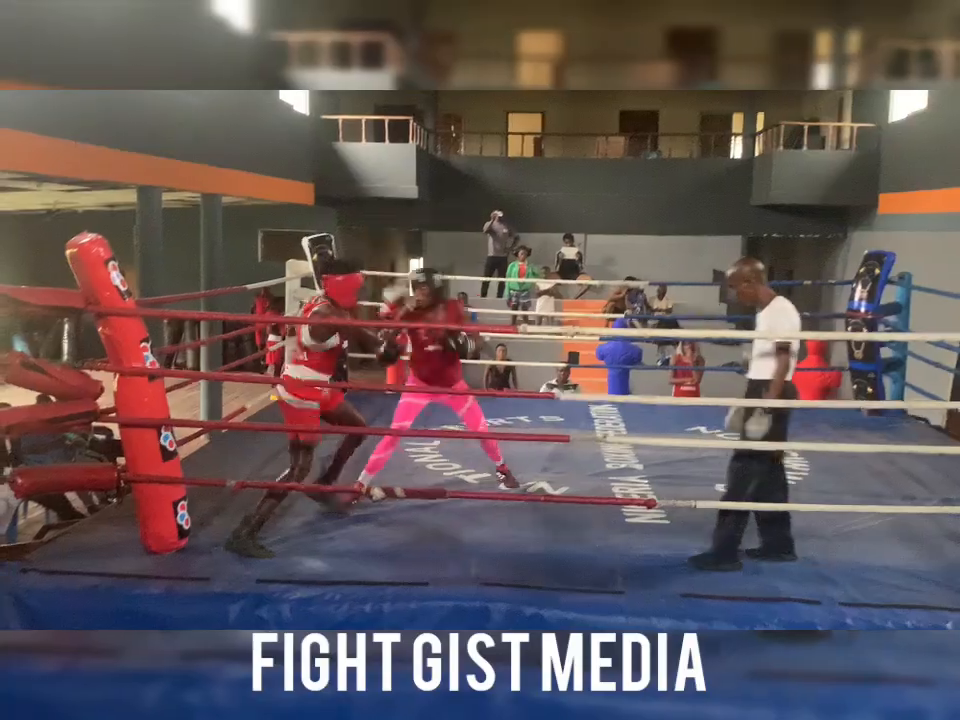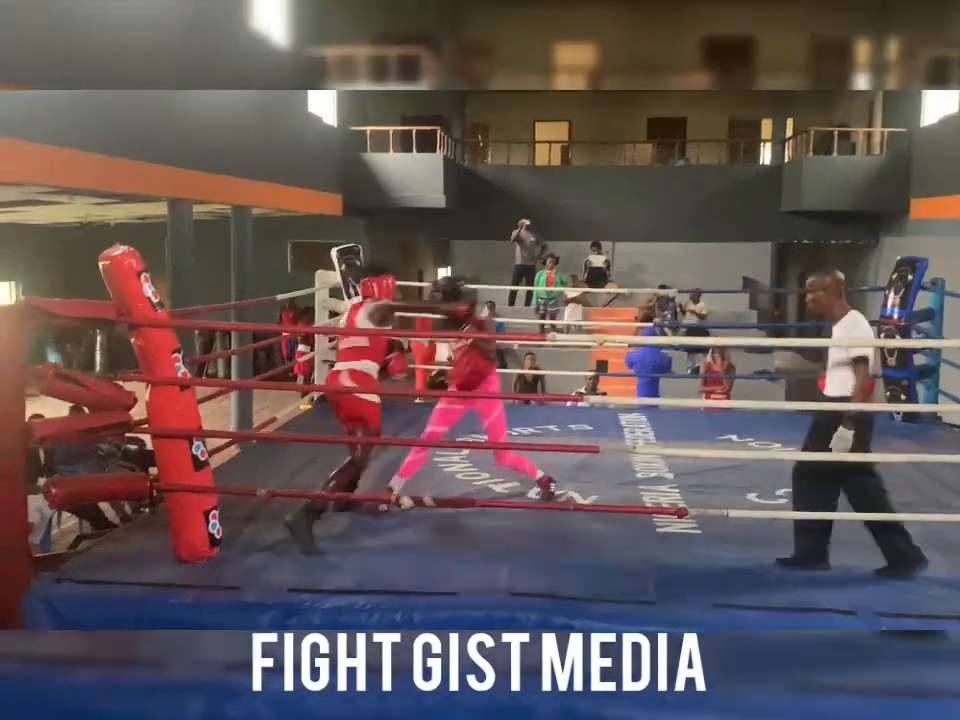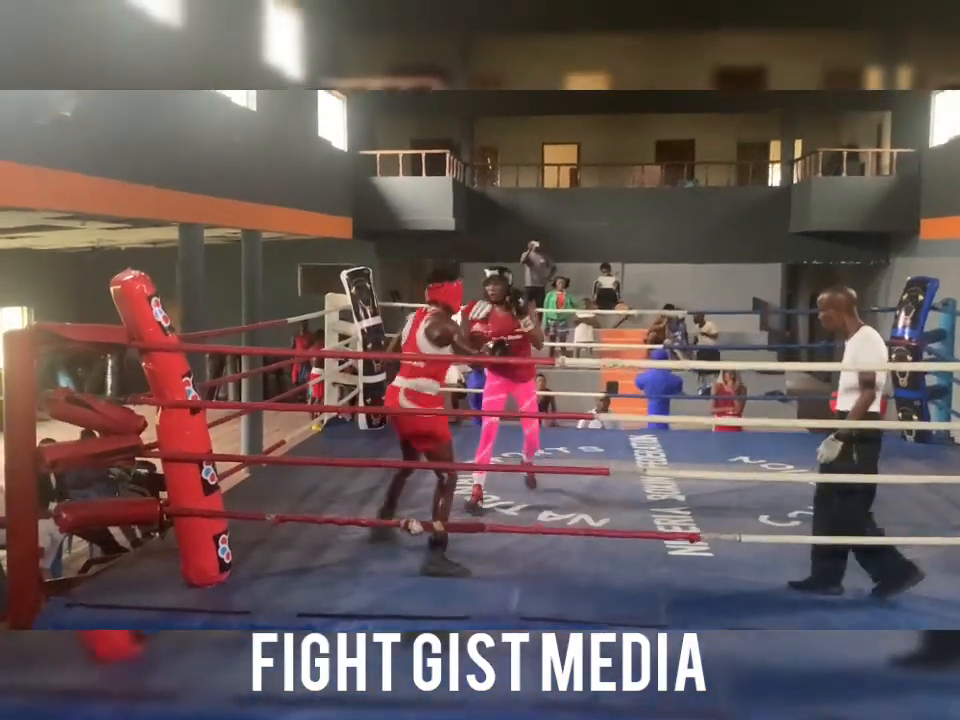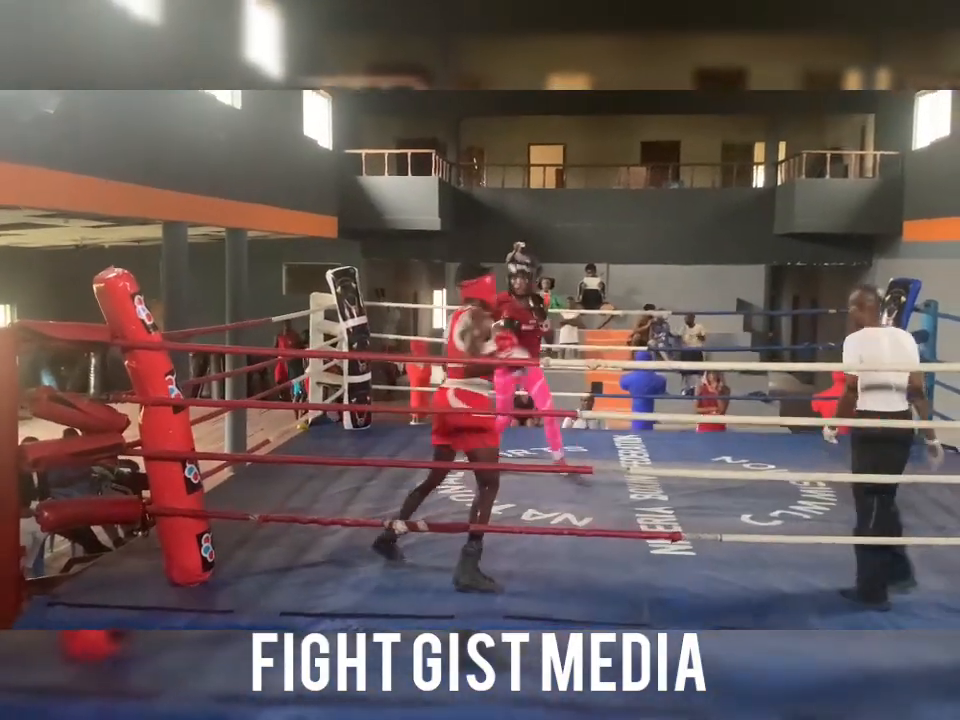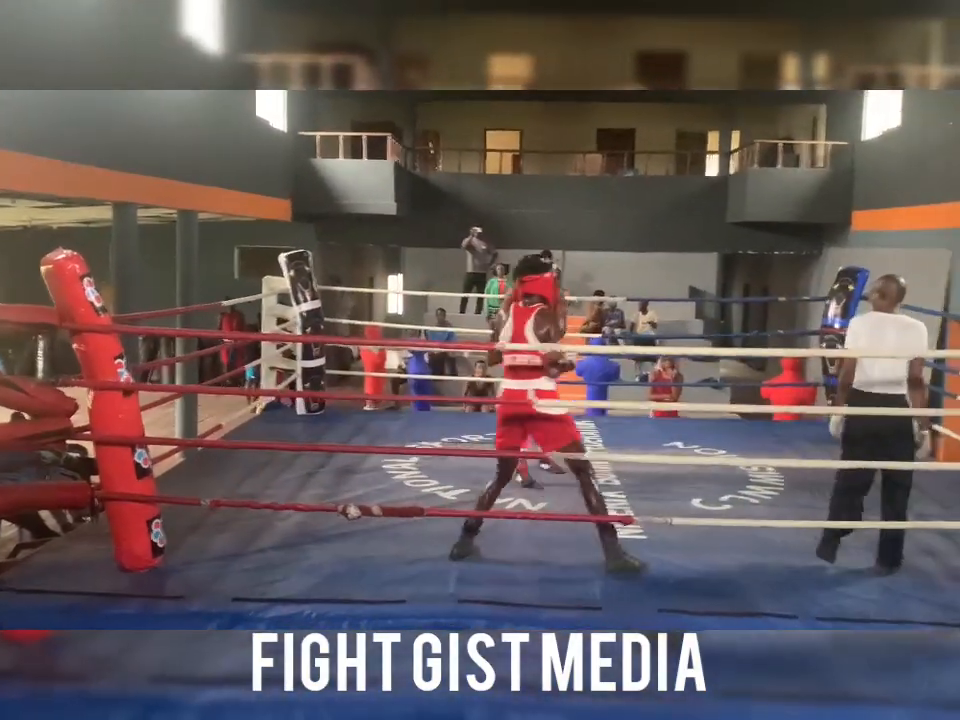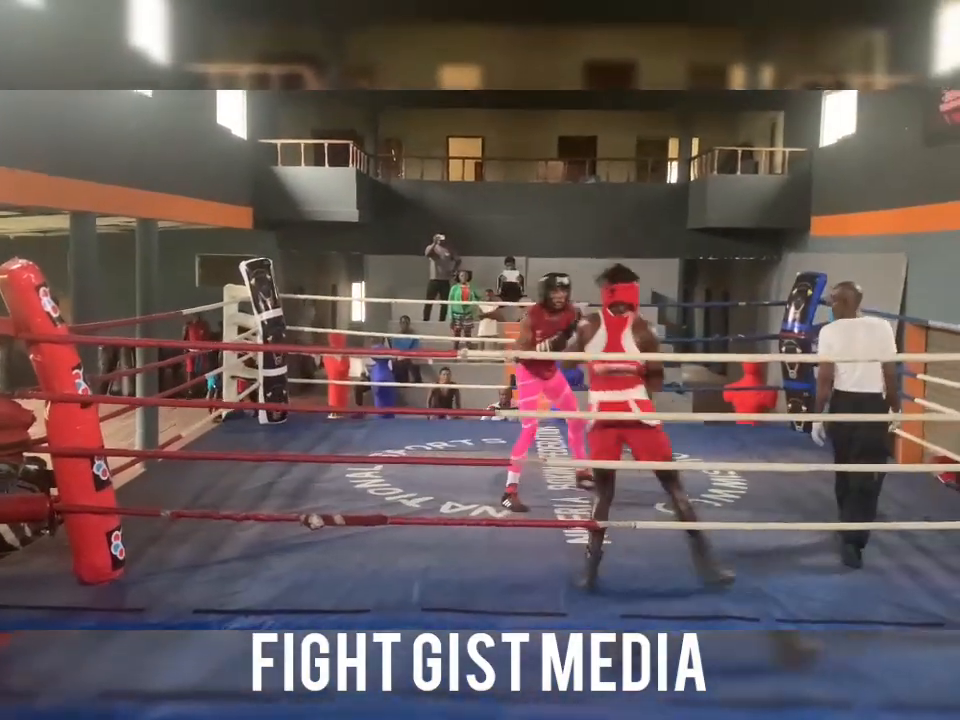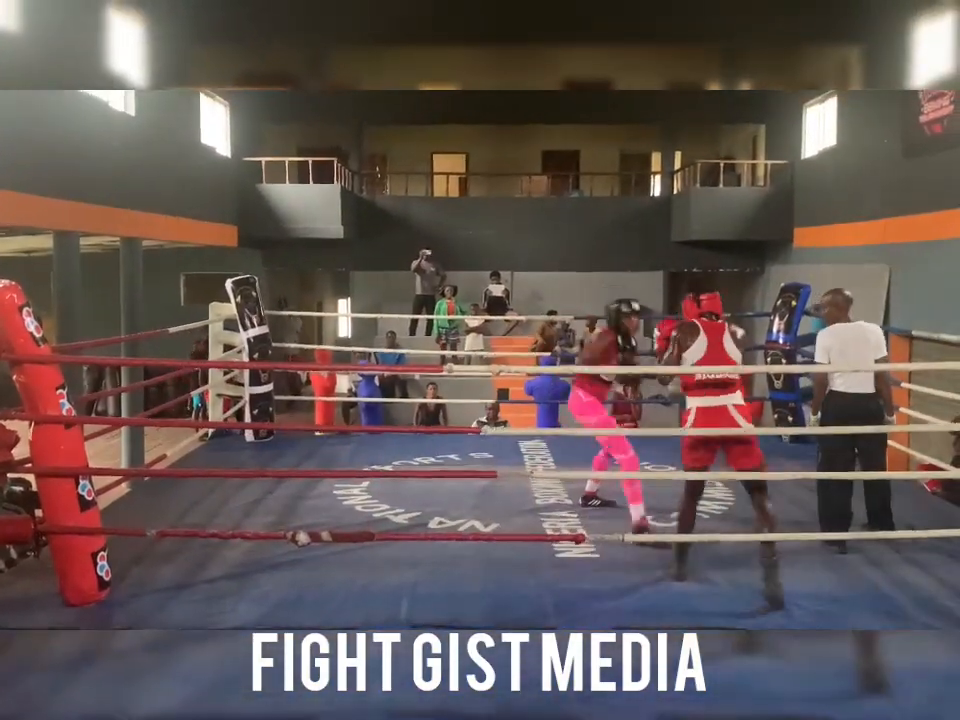
dt=0.5s
person 1, frame 1
left shoulder: (316, 303)
right shoulder: (330, 316)
right elbow: (370, 343)
left hip: (318, 388)
right hip: (301, 393)
left knee: (358, 428)
right knee: (298, 469)
left ankle: (324, 484)
right ankle: (244, 534)
person 1, frame 2
left shoulder: (351, 312)
right shoulder: (379, 307)
right elbow: (413, 305)
left wrist: (387, 360)
left hip: (338, 381)
right hip: (357, 385)
left knee: (370, 438)
right knee: (359, 459)
left ankle: (345, 493)
right ankle: (304, 519)
person 1, frame 3
left shoulder: (414, 318)
right shoulder: (444, 324)
left elbow: (390, 354)
right elbow: (474, 359)
left hip: (396, 397)
right hip: (421, 404)
left knee: (410, 464)
right knee: (447, 477)
left ankle: (383, 523)
right ankle: (436, 555)
person 1, frame 4
left shoulder: (458, 316)
right shoulder: (479, 318)
right elbow: (475, 365)
right wrist: (499, 357)
left hip: (447, 397)
right hip: (469, 400)
left knee: (435, 476)
right knee: (488, 483)
left ankle: (389, 534)
right ankle: (468, 568)
person 1, frame 5
left shoulder: (506, 314)
right shoulder: (548, 317)
left elbow: (497, 358)
right elbow: (554, 366)
right wrist: (567, 360)
left hip: (510, 399)
right hip: (541, 402)
left knee: (502, 475)
right knee: (584, 474)
left ankle: (464, 541)
right ankle: (613, 553)
person 1, frame 6
left shoulder: (590, 323)
right shoulder: (643, 329)
right elbow: (655, 384)
left hip: (601, 414)
right hip: (636, 413)
left knee: (604, 494)
right knee: (674, 488)
left ankle: (591, 570)
right ankle: (706, 564)
person 1, frame 7
left shoulder: (685, 331)
right shoulder: (735, 334)
left elbow: (665, 377)
right elbow: (740, 373)
left wrist: (664, 346)
left hip: (698, 420)
right hip: (734, 419)
left knee: (691, 495)
right knee: (760, 496)
left ankle: (680, 565)
right ankle: (771, 580)
person 2, frame 1
left shoulder: (781, 311)
right shoulder: (766, 311)
left elbow: (782, 365)
left wrist: (764, 411)
right wrist: (744, 406)
left hip: (771, 399)
right hip: (760, 395)
left knee: (744, 473)
right knee: (767, 475)
left ankle: (724, 552)
right ankle: (779, 544)
person 2, frame 2
left shoulder: (855, 325)
right shoulder: (839, 325)
left elbow: (863, 379)
left wrist: (848, 425)
left hip: (848, 412)
right hip: (830, 412)
left knee: (863, 490)
right knee: (808, 476)
left ankle: (905, 556)
right ankle: (811, 553)
person 2, frame 3
left shoulder: (866, 341)
right shoulder: (855, 340)
left elbow: (868, 396)
left wrist: (839, 436)
left hip: (859, 432)
right hip: (847, 429)
left knee: (850, 508)
right knee: (828, 501)
left ankle: (896, 571)
right ankle: (826, 576)
person 2, frame 4
left shoulder: (855, 340)
right shoulder: (905, 339)
left elbow: (849, 393)
right elbow: (918, 391)
left wrist: (832, 425)
right wrist: (930, 437)
left hip: (868, 426)
right hip: (900, 426)
left knee: (868, 504)
right knee: (886, 500)
left ankle: (873, 589)
right ankle: (898, 572)
person 2, frame 5
left shoulder: (859, 323)
right shoulder: (916, 329)
left elbow: (846, 374)
right elbow: (916, 381)
left wrist: (837, 411)
right wrist: (923, 426)
left hip: (861, 406)
right hip: (896, 409)
left knee: (850, 480)
right knee: (896, 487)
left ankle: (831, 540)
right ankle: (888, 559)
person 2, frame 6
left shoulder: (830, 331)
right shoulder: (882, 327)
left elbow: (825, 378)
right elbow: (890, 374)
left wrist: (817, 417)
right wrist: (895, 408)
left hip: (842, 405)
right hip: (872, 406)
left knee: (845, 470)
right knee: (866, 477)
left ankle: (850, 532)
right ankle: (852, 542)
person 2, frame 7
left shoulder: (826, 335)
right shoulder: (873, 331)
left elbow: (820, 380)
right elbow: (883, 376)
left wrist: (814, 412)
right wrist: (890, 411)
left hip: (837, 405)
right hip: (869, 405)
left knee: (833, 473)
right knee: (875, 470)
left ankle: (836, 535)
right ankle: (882, 527)
person 3, frame 1
left shoulder: (454, 309)
right shoulder: (408, 312)
left elbow: (473, 343)
right elbow: (388, 339)
left wrist: (463, 341)
right wrist: (387, 349)
left hip: (452, 380)
right hip: (421, 381)
left knee: (481, 430)
right knee: (395, 434)
left ankle: (501, 469)
right ankle: (360, 486)
person 3, frame 2
left shoulder: (474, 316)
right shoulder: (455, 317)
left elbow: (487, 353)
left wrist: (463, 328)
left hip: (484, 387)
right hip: (460, 388)
left knee: (502, 456)
right knee: (427, 440)
left ankle: (543, 480)
right ankle: (392, 493)
person 3, frame 3
left shoulder: (525, 307)
right shoulder: (481, 311)
left elbow: (539, 342)
right elbow: (470, 345)
left wrist: (523, 316)
right wrist: (489, 347)
left hip: (524, 376)
right hip: (497, 377)
left knee: (532, 430)
right knee: (488, 431)
left ankle: (527, 465)
right ankle: (477, 491)
person 3, frame 4
left shoulder: (536, 300)
right shoulder: (499, 301)
left wrist: (542, 320)
right wrist: (502, 326)
left hip: (529, 365)
right hip: (506, 363)
left knee: (549, 411)
right knee: (503, 417)
left ankle: (559, 459)
person 3, frame 5
left shoulder: (556, 295)
right shoulder: (516, 294)
left elbow: (560, 330)
right elbow: (501, 321)
left hip: (544, 356)
right hip: (522, 357)
left knee: (548, 407)
right knee: (531, 408)
left ankle: (545, 456)
right ankle: (522, 465)
person 3, frame 6
left shoulder: (570, 313)
right shoulder: (532, 315)
right elbow: (519, 353)
right wrist: (549, 344)
left hip: (551, 372)
right hip: (529, 373)
left knee: (577, 419)
right knee: (530, 430)
left ankle: (583, 473)
right ankle: (510, 492)
person 3, frame 7
left shoulder: (621, 339)
right shoulder: (606, 338)
right elbow: (582, 364)
left wrist: (628, 359)
left hip: (590, 400)
right hip: (585, 402)
left knee: (611, 447)
right knee: (628, 458)
left ankle: (589, 494)
right ankle: (639, 525)
